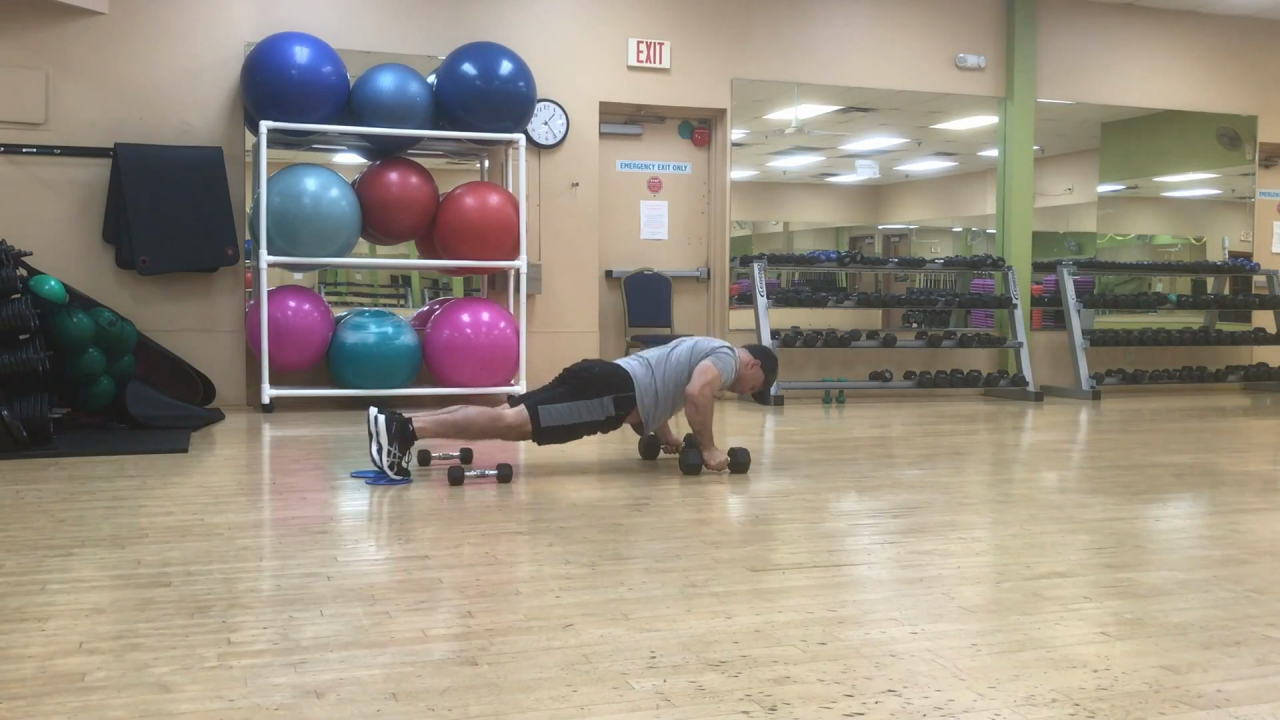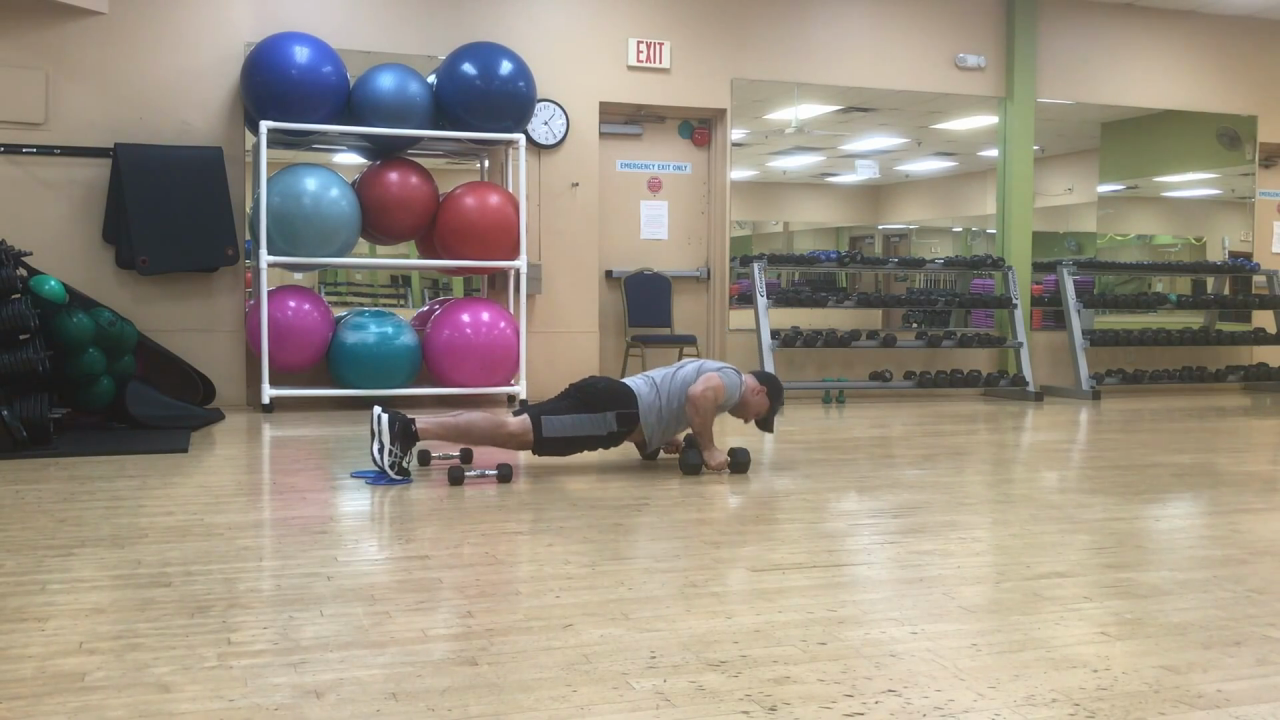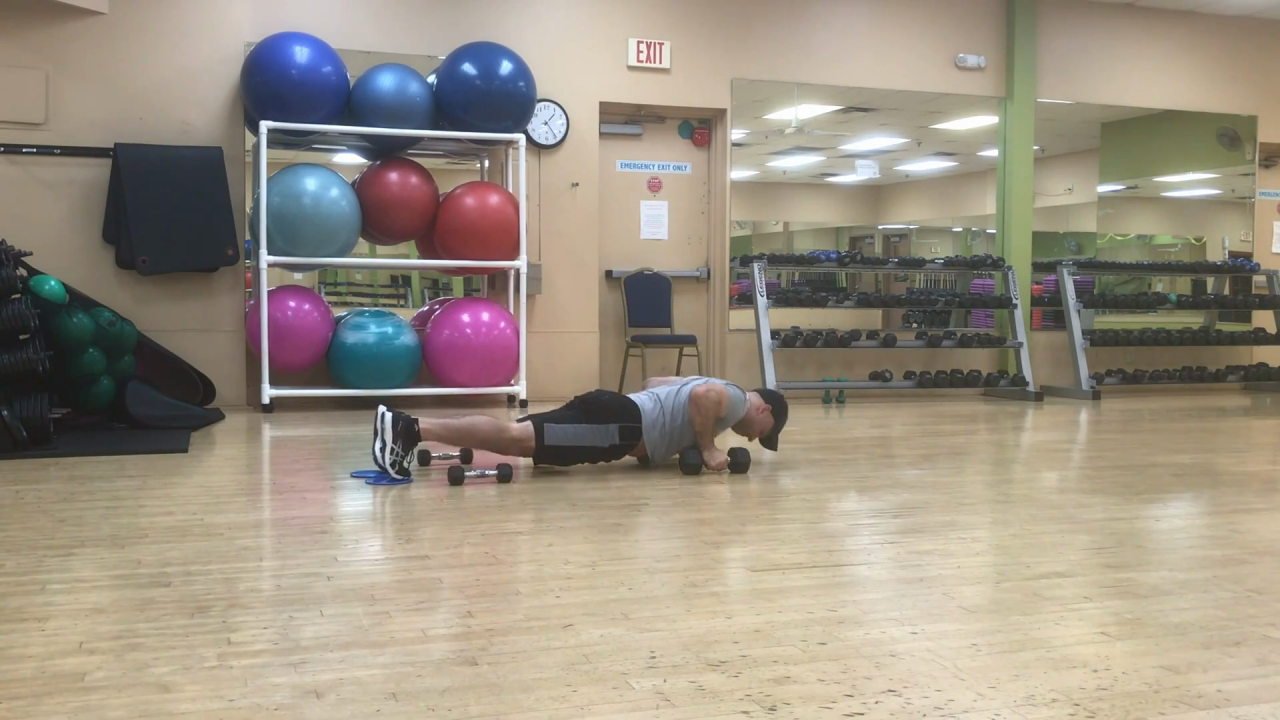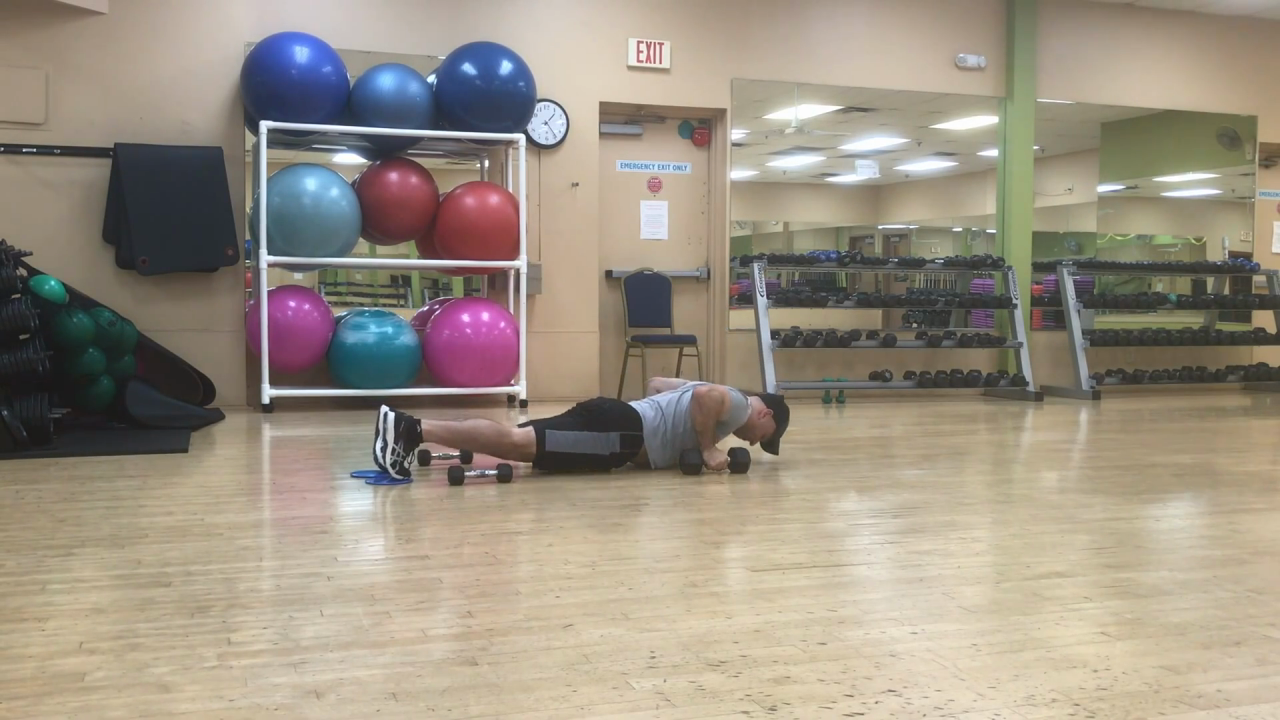
dt=0.2s
person 1, frame 1
left shoulder: (706, 351)
right shoulder: (726, 357)
right elbow: (695, 394)
left wrist: (666, 436)
right wrist: (708, 449)
left hip: (606, 379)
right hip: (614, 392)
left knee: (505, 412)
right knee: (512, 423)
left ankle: (400, 422)
right ankle: (406, 429)
person 1, frame 2
left shoulder: (713, 372)
right shoulder: (732, 380)
right elbow: (698, 396)
left wrist: (666, 436)
right wrist: (707, 449)
left hip: (613, 398)
right hip: (618, 410)
left knee: (510, 424)
right knee: (514, 431)
left ankle: (404, 423)
right ankle: (410, 429)
person 1, frame 3
left shoulder: (719, 392)
right shoulder: (737, 399)
left elbow: (654, 381)
right elbow: (702, 397)
left wrist: (670, 437)
right wrist: (707, 449)
left hip: (619, 413)
right hip: (622, 426)
left knee: (516, 433)
right knee: (518, 437)
left ankle: (406, 425)
right ankle: (412, 429)
person 1, frame 4
left shoulder: (722, 399)
right shoulder: (739, 407)
left elbow: (656, 382)
right elbow: (704, 395)
left wrist: (672, 434)
right wrist: (706, 449)
left hip: (619, 421)
right hip: (623, 433)
left knee: (516, 437)
right knee: (517, 443)
left ankle: (409, 425)
right ankle: (414, 429)
